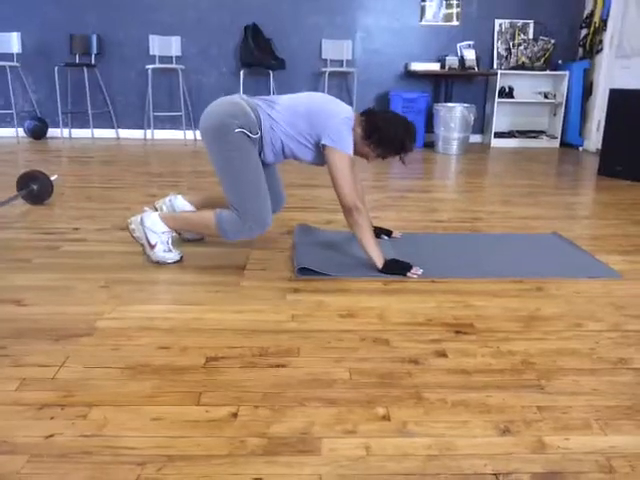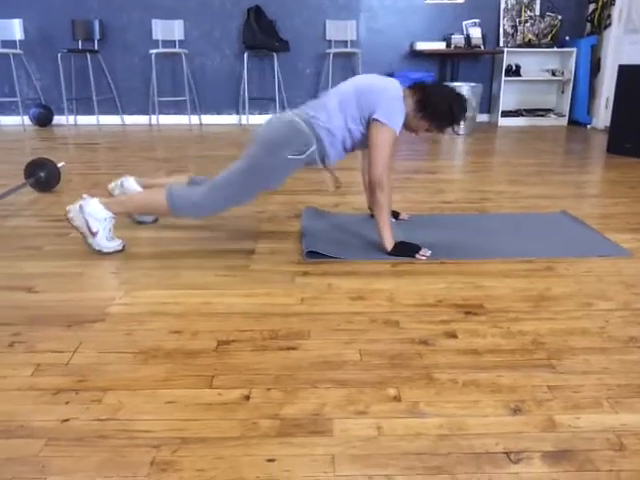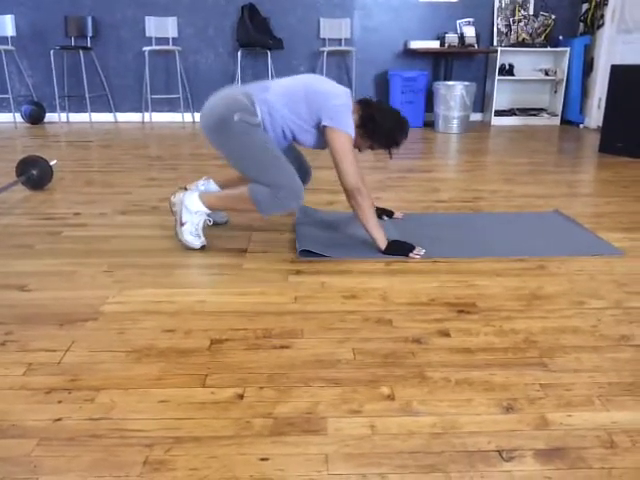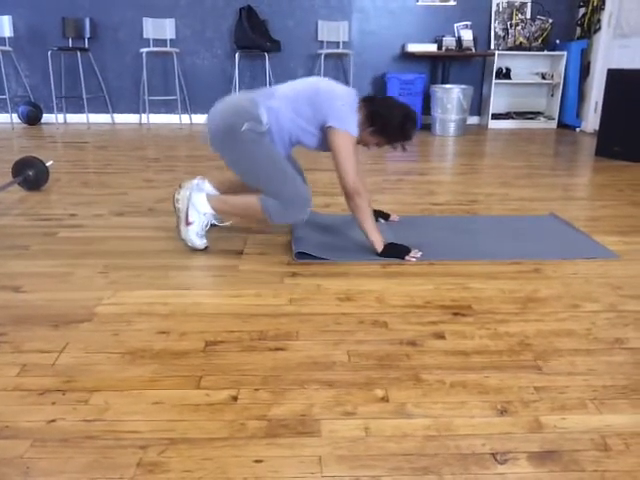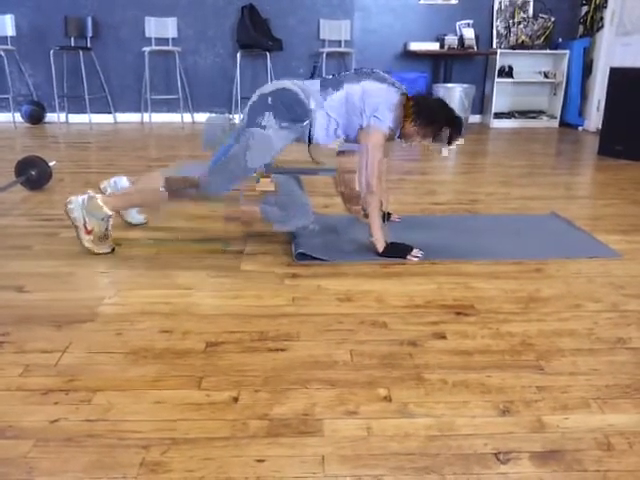
dt=1s
person 1, frame 1
left shoulder: (347, 122)
right shoulder: (340, 129)
left elbow: (351, 184)
right elbow: (351, 204)
left wrist: (368, 228)
right wrist: (382, 262)
left hip: (236, 123)
right hip: (230, 126)
left knee: (272, 204)
right knee: (254, 222)
left ankle: (181, 204)
right ankle: (156, 222)
person 1, frame 2
left shoulder: (387, 94)
right shoulder: (393, 107)
left elbow: (368, 163)
right elbow: (379, 180)
left wrist: (378, 210)
right wrist: (391, 243)
left hip: (289, 133)
right hip: (291, 141)
left knee: (213, 186)
right knee: (208, 200)
left ankle: (134, 186)
right ankle: (96, 209)
person 1, frame 3
left shoulder: (344, 104)
right shoulder: (339, 114)
left elbow: (352, 178)
right elbow: (353, 187)
left wrist: (371, 208)
right wrist: (385, 244)
left hip: (236, 111)
right hip: (230, 116)
left knee: (299, 175)
right knee: (288, 195)
left ankle: (209, 189)
right ankle: (197, 203)
person 1, frame 4
left shoulder: (350, 105)
right shoulder: (345, 116)
left elbow: (351, 173)
right elbow: (353, 188)
left wrist: (368, 211)
right wrist: (381, 246)
left hip: (240, 119)
right hip: (236, 124)
left knee: (291, 186)
right knee: (296, 205)
left ankle: (205, 190)
right ankle: (204, 204)
person 1, frame 5
left shoulder: (393, 99)
right shoulder: (385, 116)
left elbow: (370, 164)
right elbow: (370, 185)
left wrist: (377, 212)
right wrist: (381, 243)
left hip: (286, 106)
right hip: (281, 111)
left knee: (219, 169)
right knee: (215, 180)
left ankle: (122, 187)
right ankle: (92, 206)
